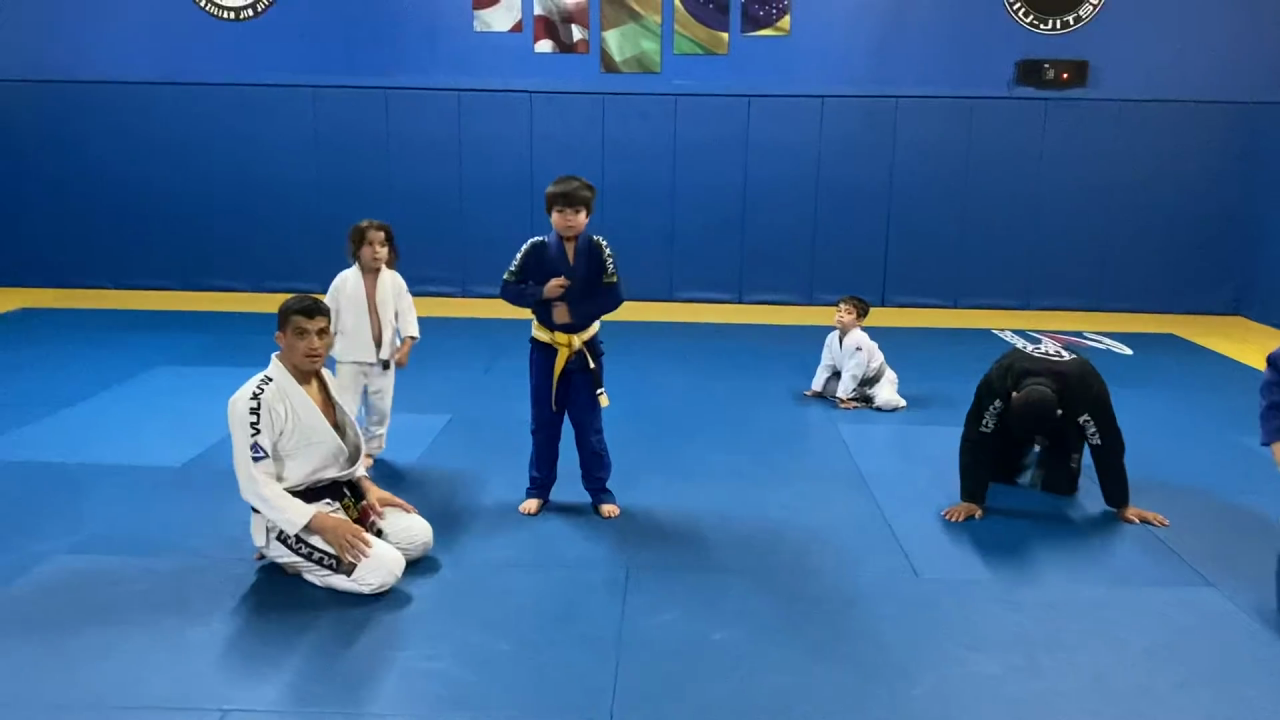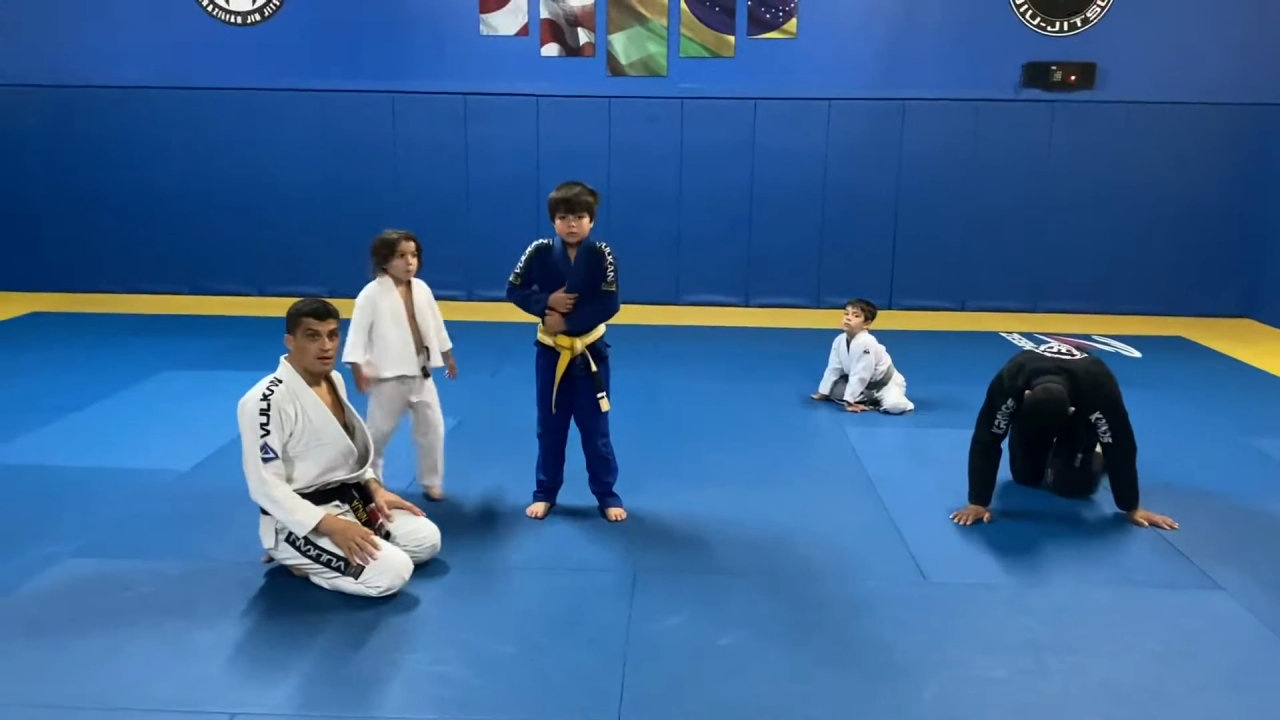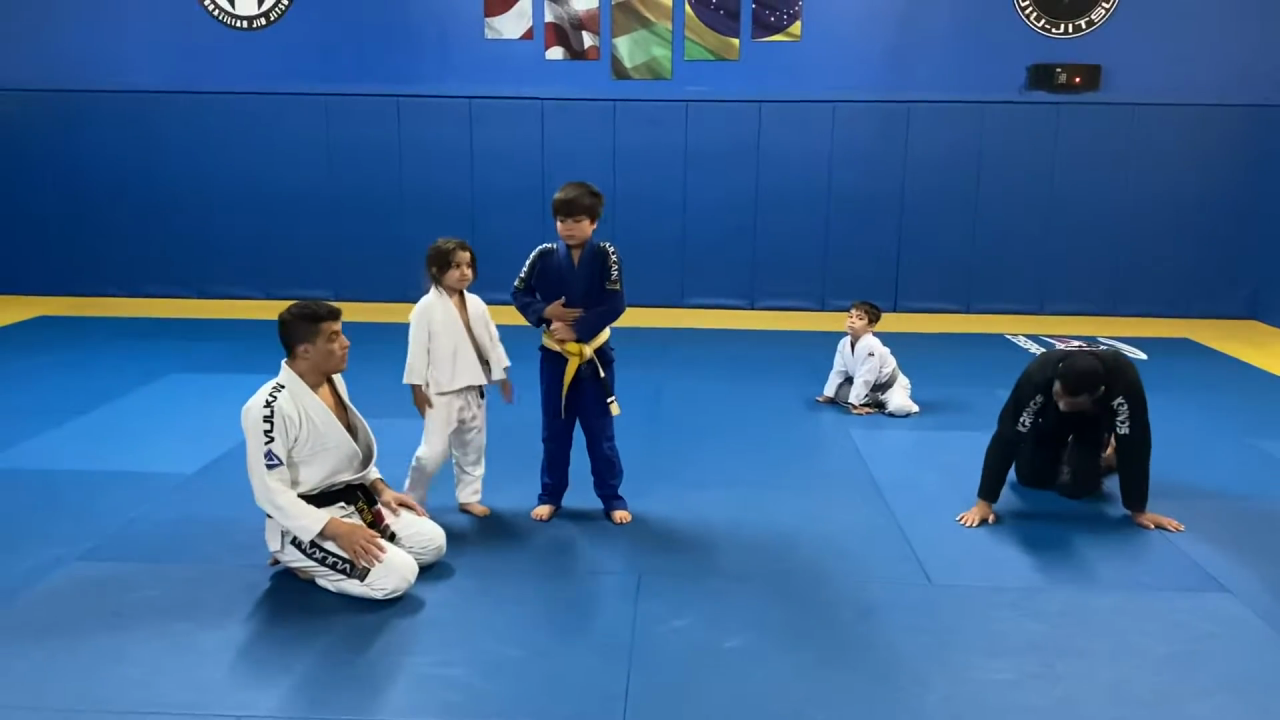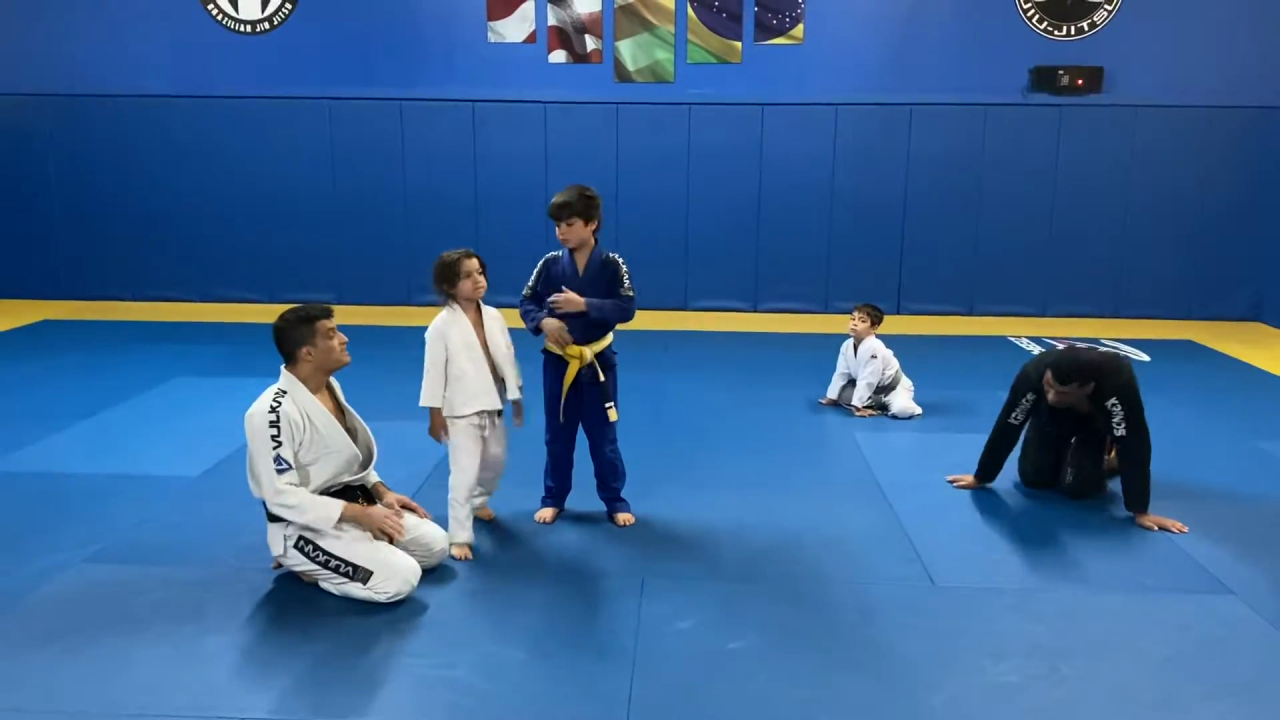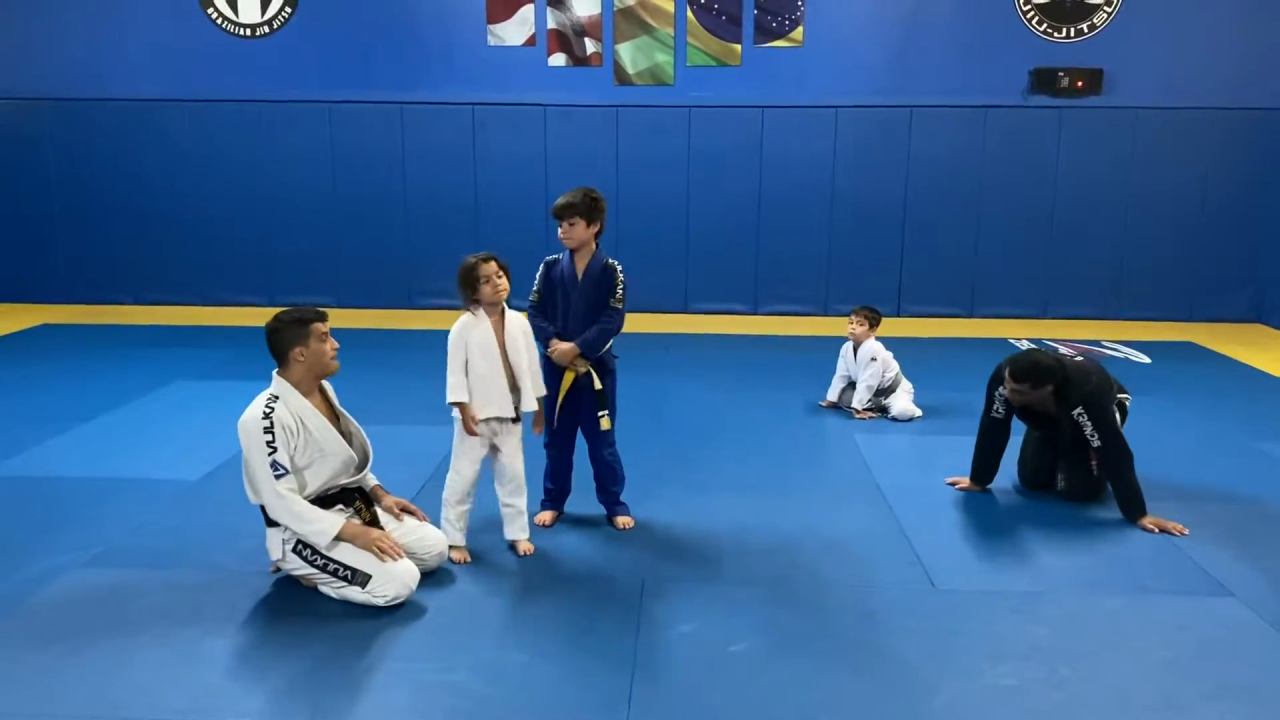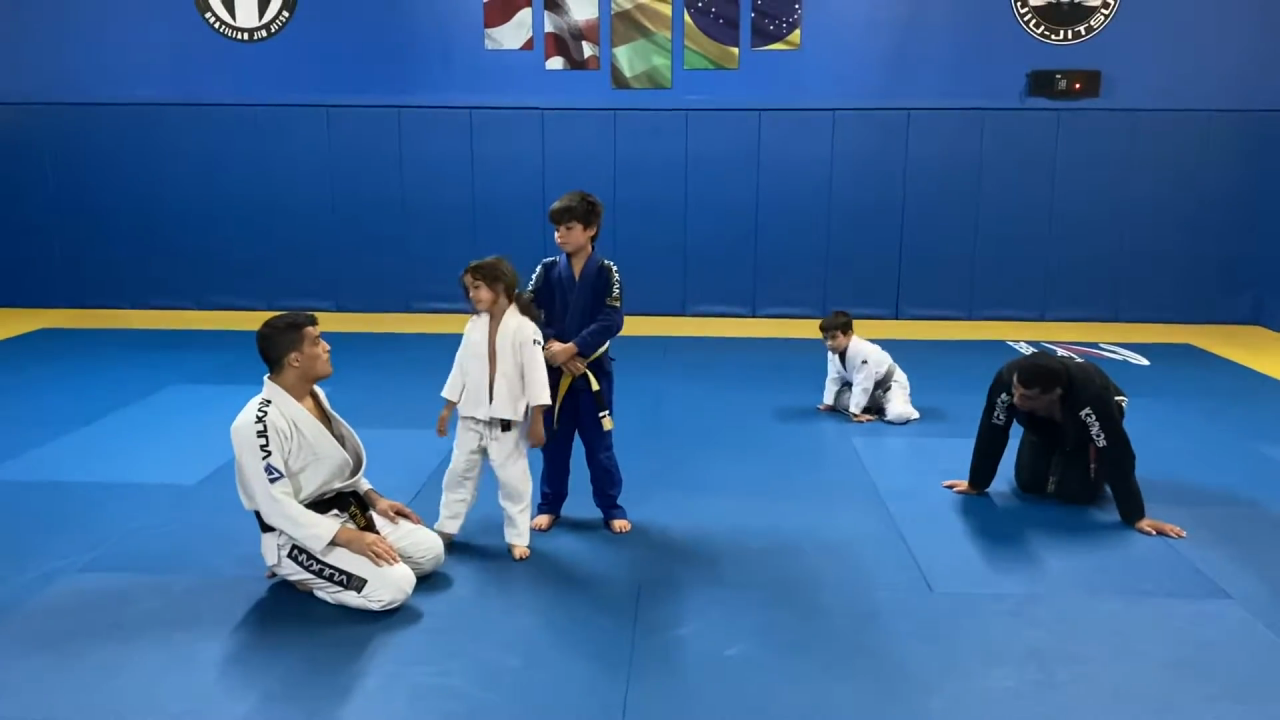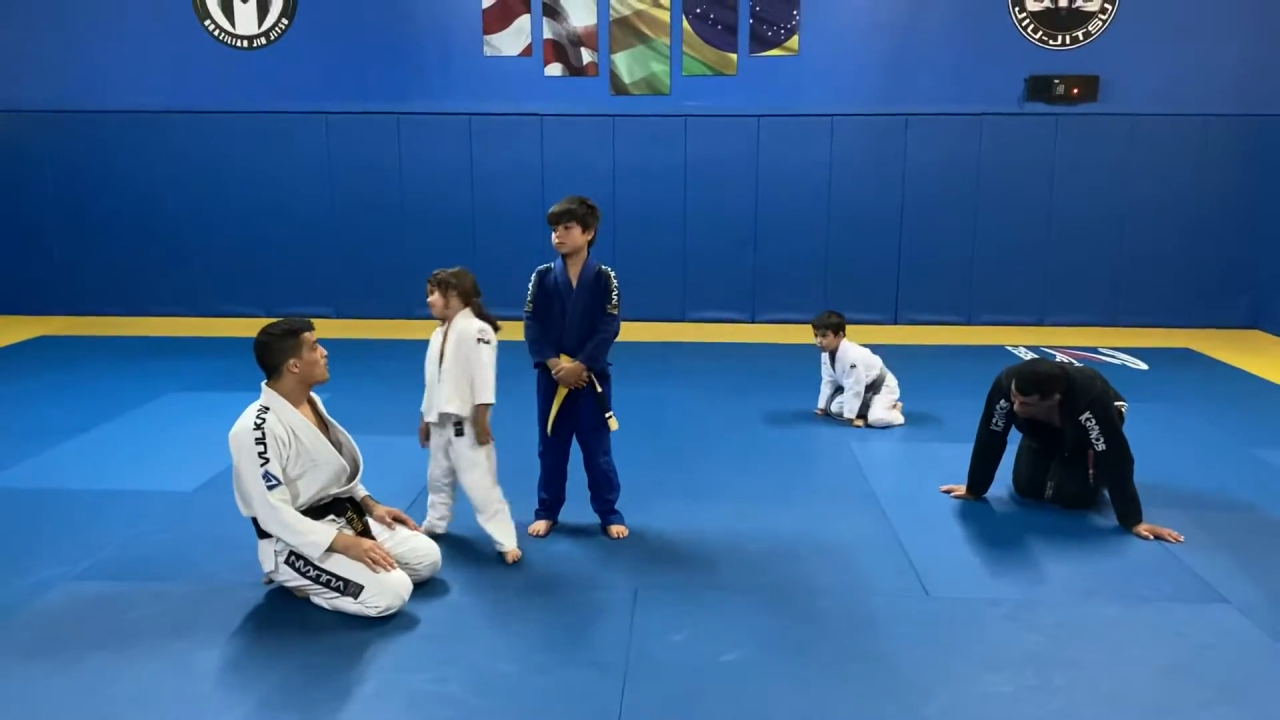
dt=0.4s
person 1, frame 1
left shoulder: (599, 249)
right shoulder: (535, 249)
left elbow: (613, 297)
right elbow: (508, 289)
left wrist: (574, 314)
right wrist: (541, 293)
left hip: (585, 349)
right hip: (546, 348)
left knee: (589, 424)
right knee: (544, 423)
left ankle: (600, 491)
right ankle: (537, 489)
person 1, frame 2
left shoulder: (602, 255)
right shoulder: (539, 252)
left elbow: (609, 305)
right elbow: (515, 290)
left wrist: (567, 323)
right wrist: (547, 301)
left hip: (590, 351)
right hip: (550, 352)
left knee: (595, 427)
right knee: (550, 426)
left ankle: (606, 494)
right ankle: (545, 492)
person 1, frame 3
left shoulder: (605, 255)
right shoulder: (544, 256)
left elbow: (614, 304)
right elbow: (519, 293)
left wrist: (576, 329)
right wrist: (544, 313)
left hip: (595, 357)
right hip: (555, 358)
left knee: (600, 432)
right knee: (554, 431)
left ankle: (612, 498)
right ankle: (550, 496)
person 1, frame 4
left shoulder: (612, 264)
right shoulder: (550, 263)
left elbow: (626, 309)
right elbow: (527, 303)
left wrist: (584, 305)
right wrist: (543, 322)
left hip: (597, 361)
right hip: (558, 361)
left knee: (603, 436)
right knee: (557, 435)
left ankle: (615, 500)
right ankle: (553, 498)
person 1, frame 5
left shoulder: (610, 270)
right shoulder: (550, 267)
left elbow: (611, 322)
right elbow: (535, 313)
left wrist: (576, 349)
right wrist: (555, 344)
left hip: (595, 366)
right hip: (555, 366)
left knee: (601, 440)
right knee: (556, 439)
left ankle: (614, 503)
right ankle: (552, 501)
person 1, frame 6
left shoulder: (607, 272)
right shoulder: (547, 269)
left elbow: (610, 322)
left wrist: (572, 348)
right wrist: (551, 346)
left hip: (593, 369)
right hip: (553, 370)
left knee: (599, 442)
right knee: (554, 442)
left ankle: (611, 507)
right ankle: (549, 505)
person 1, frame 7
left shoulder: (604, 278)
right shoulder: (542, 277)
left elbow: (607, 330)
right elbow: (532, 326)
left wrist: (580, 366)
right wrist: (554, 364)
left hip: (591, 375)
right hip: (552, 376)
left knee: (597, 448)
right knee: (551, 448)
left ankle: (609, 513)
right ankle: (547, 511)
person 2, frame 1
left shoulder: (323, 377)
right shoulder: (256, 400)
right elbow: (256, 485)
left wrist: (367, 485)
right wrist: (323, 524)
right hip: (290, 519)
left knee: (419, 537)
right knee: (384, 570)
left ankle: (309, 552)
right ankle: (287, 554)
person 2, frame 2
left shoulder: (333, 380)
right shoulder: (266, 401)
right elbow: (266, 486)
left wrist: (375, 488)
right wrist: (331, 526)
right hip: (298, 520)
left knee: (426, 540)
right knee: (391, 573)
left ankle: (311, 554)
right ankle: (293, 556)
person 2, frame 3
left shoulder: (333, 381)
right shoulder: (270, 407)
right elbow: (270, 492)
left wrist: (380, 488)
right wrist: (337, 530)
right hip: (306, 523)
left knee: (432, 542)
right knee: (397, 575)
left ankle: (317, 559)
right ankle: (301, 560)
person 2, frame 4
left shoulder: (328, 385)
right shoulder: (272, 413)
right elbow: (280, 496)
left wrist: (381, 491)
right wrist: (356, 514)
right hip: (304, 527)
left knee: (435, 544)
right knee: (400, 578)
right ankle: (304, 564)
person 2, frame 5
left shoulder: (322, 389)
right shoulder: (266, 418)
right elbow: (282, 503)
left wrist: (380, 494)
right wrist: (354, 534)
right hip: (303, 531)
left knee: (434, 548)
right knee: (399, 582)
left ankle: (331, 564)
right ankle: (302, 568)
person 2, frame 6
left shoulder: (314, 394)
right shoulder: (258, 423)
right elbow: (276, 507)
left wrist: (373, 498)
right wrist: (348, 538)
right hip: (299, 535)
left knee: (430, 551)
right knee: (394, 587)
left ankle: (323, 569)
right ankle: (299, 572)
person 2, frame 7
left shoulder: (310, 401)
right shoulder: (257, 429)
right elbow: (274, 515)
left wrist: (371, 505)
right wrist: (345, 545)
right hip: (296, 542)
left knee: (427, 558)
right knee: (390, 593)
left ankle: (321, 575)
right ankle: (295, 580)
person 3, frame 1
left shoulder: (395, 281)
right shoulder: (344, 281)
left elbow: (406, 315)
right elbow: (330, 317)
left wrist: (406, 344)
left hip: (384, 357)
right hip: (352, 356)
left knee: (380, 410)
right knee: (345, 409)
left ankle: (370, 449)
person 3, frame 2
left shoulder: (422, 289)
right shoulder: (372, 293)
left elbow: (435, 323)
right elbow: (358, 332)
left wrist: (447, 355)
right wrist: (358, 369)
left hip: (421, 371)
right hip: (388, 375)
left knee: (432, 427)
right knee: (380, 430)
left ankle: (430, 480)
person 3, frame 3
left shoulder: (476, 304)
right shoulder: (427, 307)
left elbow: (492, 340)
right elbow: (418, 351)
left wrist: (503, 376)
right wrist: (417, 390)
left hip: (474, 389)
right hip: (443, 391)
left knee: (472, 447)
right knee: (434, 449)
left ankle: (469, 497)
right ankle: (413, 496)
person 3, frame 4
left shoulder: (493, 316)
right shoulder: (442, 325)
left elbow: (507, 358)
right elbow: (434, 371)
left wrist: (516, 397)
right wrist: (435, 415)
left hip: (494, 407)
right hip: (461, 411)
left knee: (495, 462)
right knee: (465, 474)
left ankle: (477, 502)
right ankle: (459, 536)
person 3, frame 5
left shoulder: (519, 322)
right shoulder: (465, 326)
left elbow: (531, 366)
right elbow: (456, 372)
left wrist: (538, 406)
right wrist: (463, 411)
left hip: (510, 415)
right hip: (476, 415)
left knee: (512, 475)
right knee: (462, 478)
left ankle: (518, 533)
right ankle: (456, 540)
person 3, frame 6
left shoulder: (525, 328)
right shoulder: (474, 325)
left elbow: (536, 376)
right elbow: (460, 368)
left wrist: (536, 421)
right wrist: (448, 407)
left hip: (507, 420)
right hip: (470, 416)
left knee: (514, 479)
right knee: (459, 473)
left ankle: (518, 537)
right ankle: (446, 528)
person 3, frame 7
left shoulder: (476, 329)
right shoulder: (439, 333)
left elbow: (483, 377)
left wrist: (480, 419)
right wrist: (426, 418)
left hip: (467, 422)
right hip: (442, 422)
left knee: (479, 484)
right knee: (438, 478)
left ankle: (506, 541)
right ankle: (434, 525)
person 4, frame 1
left shoulder: (1088, 393)
right shoulder: (996, 383)
left elbow: (1108, 448)
right elbow: (975, 439)
left wrist: (1122, 506)
right wrist: (970, 500)
left knee: (1060, 485)
right knee: (999, 474)
right ankle: (1025, 446)
person 4, frame 2
left shoulder: (1101, 391)
right shoulder: (1009, 382)
left elbow: (1121, 447)
right elbow: (986, 441)
left wrist: (1132, 508)
right wrist: (978, 503)
left hip: (1080, 421)
right hip: (1029, 409)
left knee: (1067, 484)
right knee: (1025, 477)
left ankle: (1097, 454)
person 4, frame 3
left shoulder: (1124, 382)
right shoulder: (1039, 375)
left elbow: (1134, 445)
right elbow: (1007, 436)
left wrist: (1138, 510)
right wrist: (985, 501)
left hip: (1095, 421)
right hip: (1049, 419)
left knee: (1074, 485)
right knee: (1029, 477)
left ankle: (1106, 455)
right ankle: (1062, 449)
person 4, frame 4
left shoulder: (1118, 383)
right shoulder: (1035, 374)
left elbow: (1134, 445)
right elbow: (1007, 429)
left wrist: (1140, 511)
right wrist: (981, 477)
left hip: (1099, 422)
right hip: (1054, 421)
left knee: (1077, 486)
right knee: (1033, 478)
left ankle: (1110, 458)
right ankle: (1068, 450)
person 4, frame 5
left shoulder: (1087, 392)
right shoulder: (1005, 376)
left elbow: (1114, 453)
right elbow: (993, 431)
left wrist: (1138, 515)
right wrist: (978, 480)
left hip: (1101, 411)
right hip: (1048, 421)
left knee: (1078, 489)
right knee: (1032, 480)
left ankle: (1091, 465)
right ankle: (1062, 454)
person 4, frame 6
left shoulder: (1092, 394)
right shoulder: (1007, 379)
left elbow: (1117, 454)
right elbow: (991, 434)
left wrist: (1136, 517)
right wrist: (976, 484)
left hip: (1088, 429)
right hip: (1044, 427)
left knee: (1074, 491)
right knee: (1029, 484)
left ankle: (1093, 468)
right ankle: (1058, 457)
person 4, frame 7
left shoulder: (1092, 399)
right shoulder: (1006, 384)
left elbow: (1116, 460)
right elbow: (990, 439)
left wrist: (1133, 521)
right wrist: (974, 489)
left hip: (1087, 436)
right hip: (1043, 432)
left knee: (1074, 495)
right knee: (1026, 488)
left ankle: (1094, 474)
right ankle: (1056, 462)
